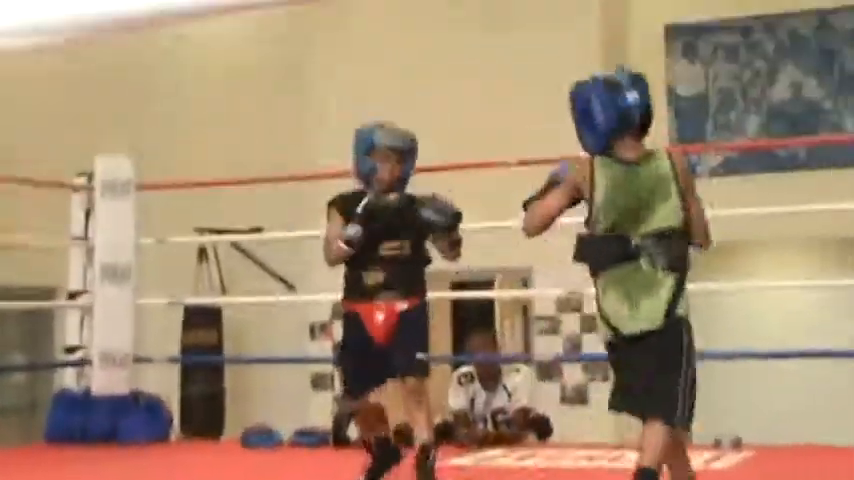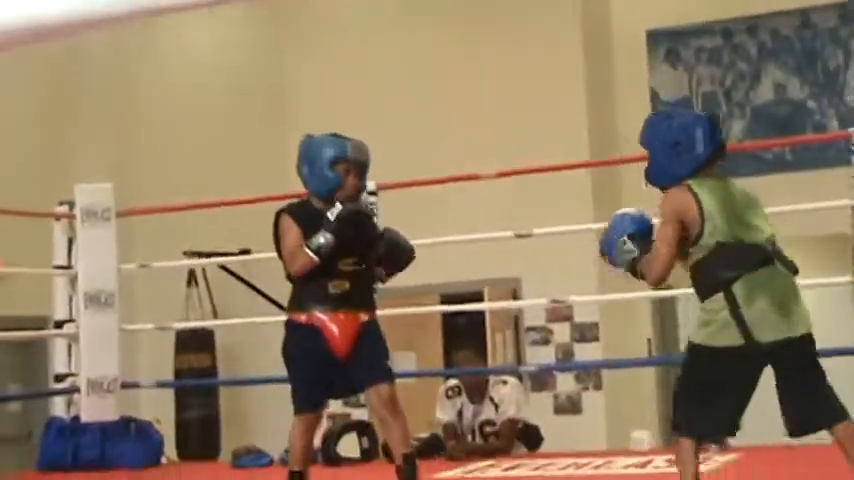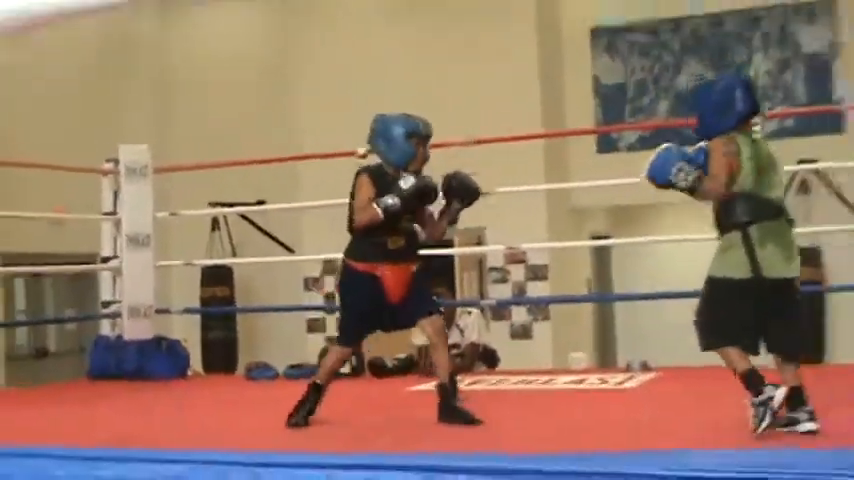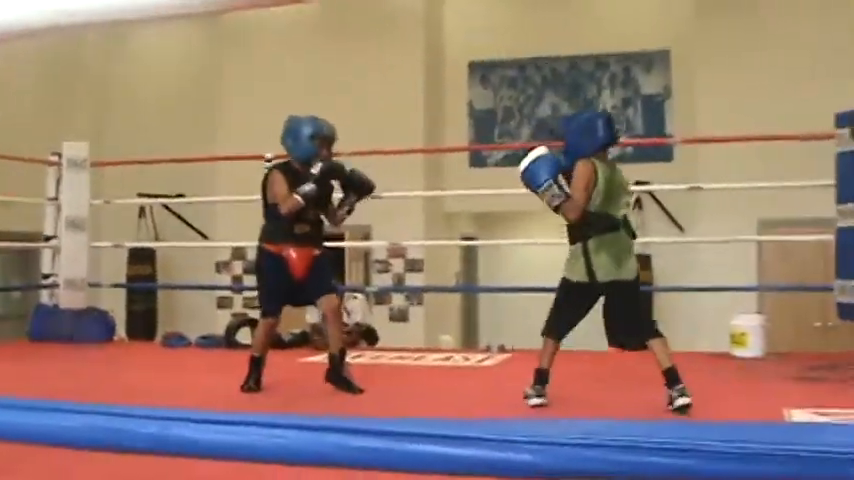
dt=0.5s
person 1, frame 1
left shoulder: (586, 171)
right shoulder: (673, 164)
left elbow: (533, 223)
right elbow: (701, 238)
left wrist: (547, 192)
left hip: (615, 305)
right hip: (661, 302)
left knee: (653, 404)
right knee: (665, 410)
person 1, frame 2
left shoulder: (677, 198)
right shoulder: (741, 193)
left elbow: (656, 273)
right elbow: (767, 251)
left wrist: (629, 253)
left hip: (733, 316)
right hip: (784, 306)
left knee: (689, 418)
right knee: (823, 408)
person 1, frame 3
left shoulder: (723, 146)
right shoulder: (764, 151)
left elbow: (714, 190)
left wrist: (683, 178)
right wrist: (703, 174)
left hip: (743, 250)
right hip: (779, 249)
left knee: (715, 326)
right knee: (782, 332)
left ankle: (762, 391)
right ankle: (799, 409)
person 1, frame 4
left shoulder: (585, 166)
right shoulder: (616, 173)
left elbow: (574, 212)
left wrist: (548, 189)
right wrist: (565, 179)
left hip: (591, 258)
right hip: (621, 256)
left knee: (557, 323)
right knee: (642, 326)
left ankle: (538, 388)
right ankle: (676, 387)
person 2, frame 1
left shoulder: (414, 211)
right shoulder: (344, 206)
left elbow: (452, 253)
right elbow: (332, 255)
left wrist: (449, 228)
right wrist: (360, 220)
left hip: (407, 311)
right hip: (360, 314)
left knee: (413, 385)
right knee: (357, 397)
right ankle: (384, 449)
person 2, frame 2
left shoulder: (359, 220)
right shoulder: (293, 217)
left elbow: (377, 274)
right elbow: (296, 267)
left wrist: (391, 261)
right wrist: (331, 229)
left hip: (360, 325)
right hip: (311, 328)
left knee: (384, 397)
right knee: (308, 414)
person 2, frame 3
left shoulder: (415, 189)
right shoulder: (368, 178)
left elbow: (431, 233)
right elbow: (359, 219)
left wrist: (455, 205)
right wrist: (399, 195)
left hip: (405, 272)
right hip: (364, 274)
left knee: (435, 327)
right knee: (346, 346)
left ankle: (448, 403)
right ankle: (308, 402)
person 2, frame 4
left shoulder: (320, 181)
right shoulder: (279, 174)
left elbow: (334, 219)
right elbow: (286, 207)
left wrist: (352, 197)
right wrist: (313, 182)
left hip: (311, 255)
right hip: (277, 256)
left knee: (332, 305)
right knee: (270, 318)
left ankle: (337, 369)
right ankle: (254, 373)
